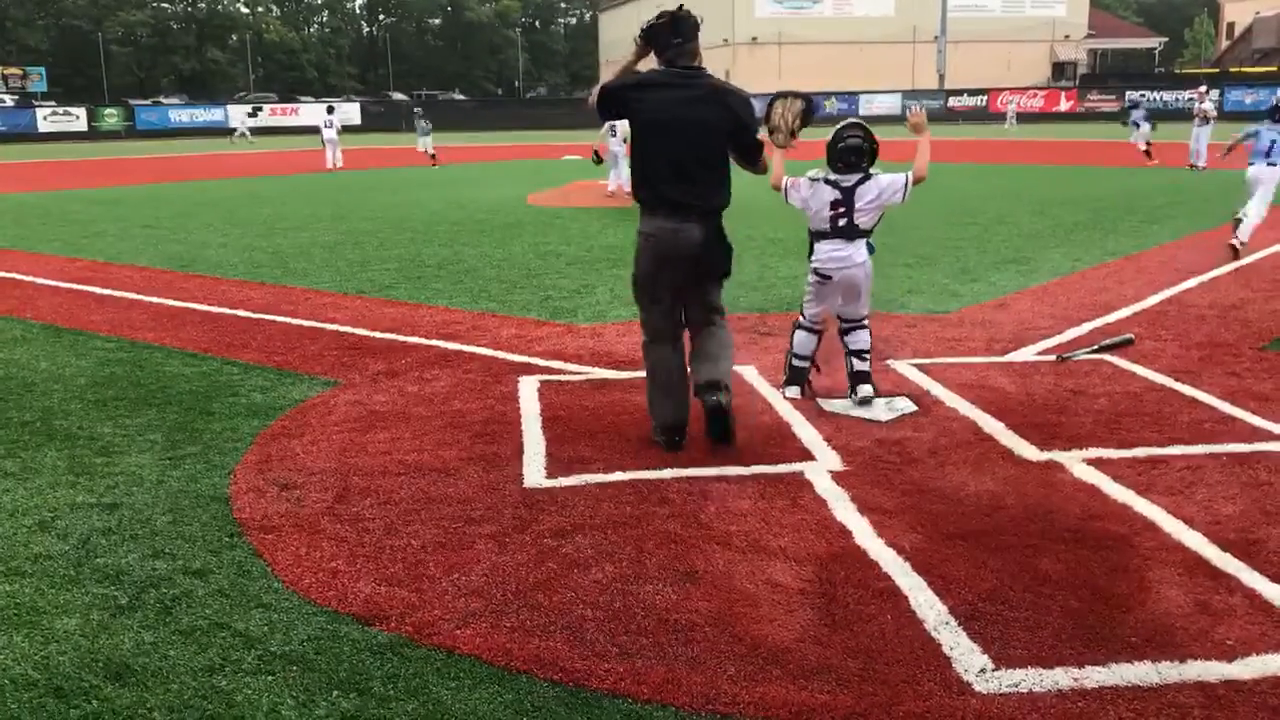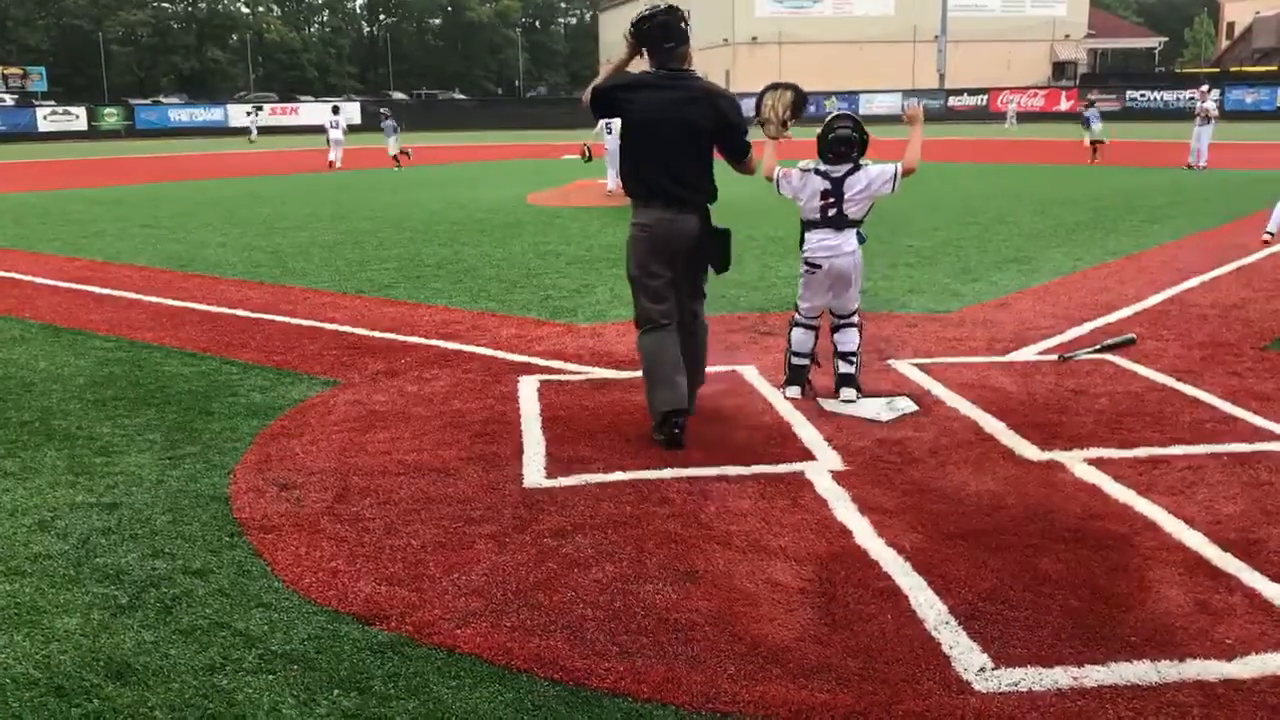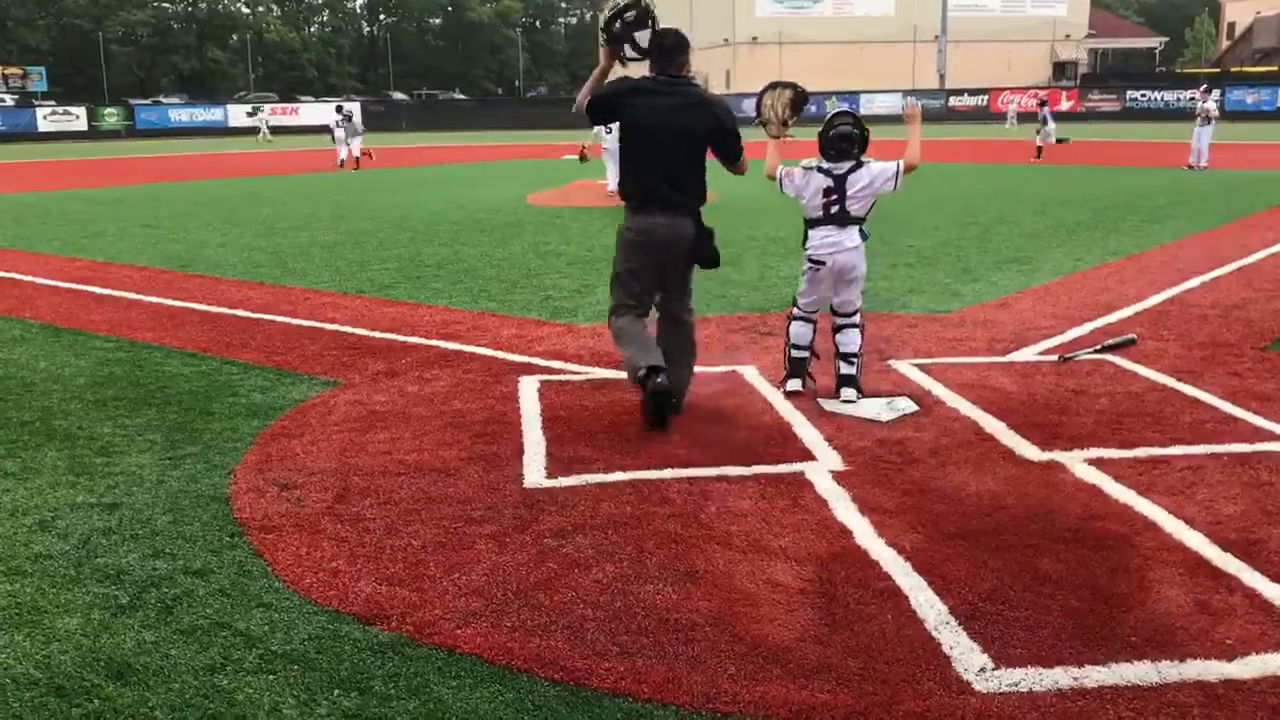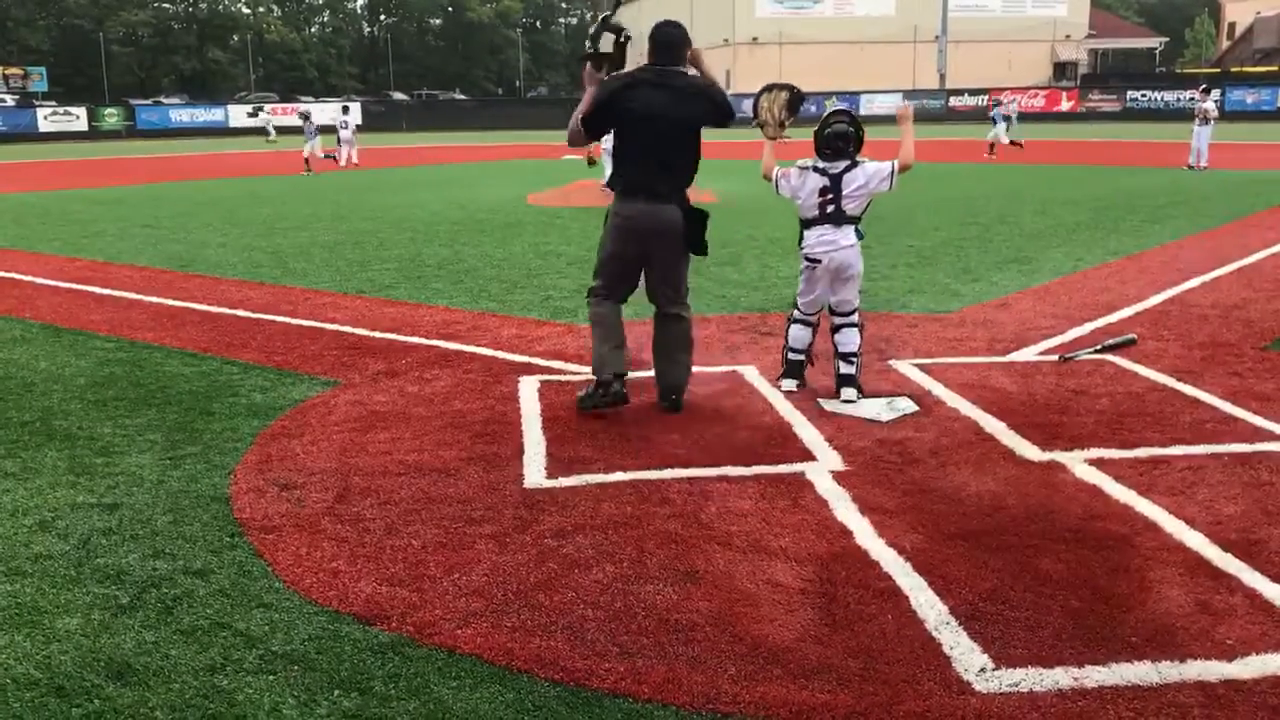
dt=0.2s
person 1, frame 1
left shoulder: (638, 90)
right shoulder: (728, 97)
left elbow: (596, 100)
right elbow: (759, 165)
left wrist: (634, 58)
left hip: (658, 227)
right hip: (705, 228)
left knee: (662, 329)
right knee: (709, 318)
left ankle: (671, 424)
right ankle: (715, 391)
person 1, frame 2
left shoulder: (629, 90)
right shoulder: (715, 99)
left elbow: (590, 98)
right elbow: (747, 165)
left wrist: (625, 54)
left hip: (650, 220)
right hip: (695, 221)
left knee: (655, 320)
right knee: (690, 313)
left ankle: (670, 419)
right ankle: (685, 398)
person 1, frame 3
left shoulder: (625, 92)
right shoulder: (709, 105)
left elbow: (582, 107)
right elbow: (738, 164)
left wrist: (605, 64)
left hip: (641, 222)
right hip: (686, 224)
left knee: (626, 311)
right knee: (677, 312)
left ankle: (652, 374)
right ankle: (674, 394)
person 1, frame 4
left shoulder: (620, 86)
right shoulder: (699, 91)
left elbow: (575, 139)
right elbow: (727, 113)
left wrist: (589, 94)
right wrist: (701, 66)
left hip: (629, 209)
right hip: (674, 213)
left knee: (605, 296)
right knee: (673, 306)
left ankle: (609, 382)
right ankle: (672, 391)
person 2, frame 1
left shoulder: (814, 185)
right shoulder: (877, 185)
left elbow: (777, 182)
right elbow: (919, 174)
left wrist: (779, 146)
right wrist: (922, 134)
left hip: (825, 264)
right hip: (858, 264)
left knee: (810, 321)
right knee: (856, 322)
left ankle: (795, 382)
right ankle: (862, 382)
person 2, frame 2
left shoulder: (806, 175)
right shoulder: (867, 175)
left elbow: (769, 173)
right elbow: (910, 165)
left wrist: (771, 138)
right wrist: (915, 126)
left hip: (815, 254)
right hip: (848, 254)
left knee: (806, 317)
right knee: (847, 318)
left ankle: (795, 381)
right ankle: (847, 383)
person 2, frame 3
left shoulder: (808, 173)
right shoulder: (869, 172)
left elbow: (771, 171)
right elbow: (911, 162)
left wrist: (774, 136)
right wrist: (914, 124)
left hip: (819, 252)
right hip: (851, 251)
left knee: (804, 312)
right knee: (848, 317)
left ankle: (795, 376)
right ankle: (848, 383)
person 2, frame 4
left shoulder: (804, 173)
right shoulder: (864, 172)
left elbow: (768, 172)
right elbow: (906, 161)
left wrist: (771, 137)
right wrist: (906, 124)
left hip: (815, 251)
right hip: (848, 250)
left knee: (804, 313)
right knee: (847, 316)
left ankle: (792, 374)
right ankle: (848, 382)
